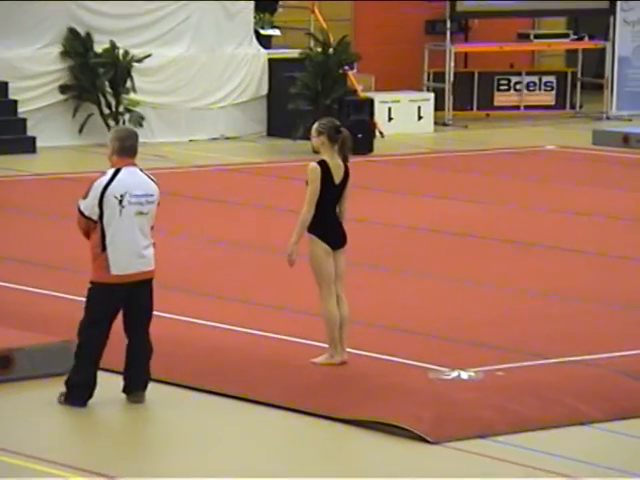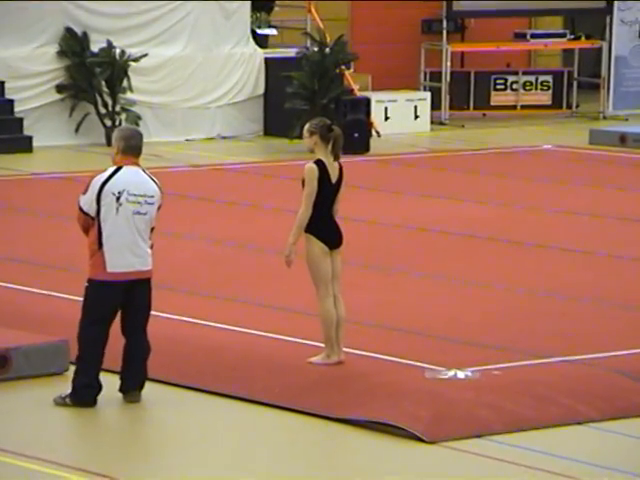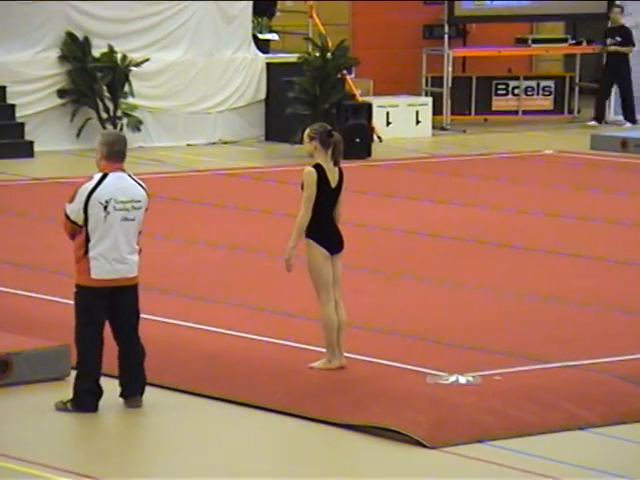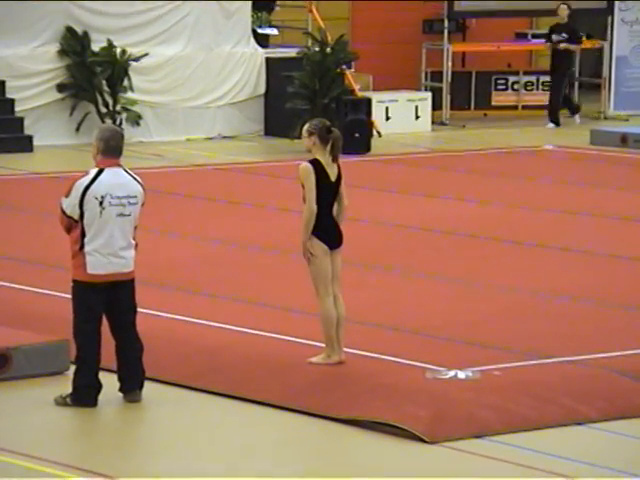
dt=0.7s
person 1, frame 1
left shoulder: (104, 184)
right shoulder: (151, 186)
left elbow: (84, 225)
left hip: (111, 272)
right hip: (143, 269)
left knee: (92, 333)
right knee: (139, 332)
left ankle: (76, 393)
right ankle: (136, 388)
person 1, frame 2
left shoulder: (103, 182)
right shoulder: (153, 186)
left elbow: (84, 221)
left hip: (107, 270)
right hip: (141, 269)
left knee: (93, 333)
right knee: (136, 332)
left ankle: (84, 392)
right ankle: (133, 387)
person 1, frame 3
left shoulder: (90, 189)
right shoulder: (140, 190)
left elbow: (70, 228)
left hip: (94, 276)
right hip: (127, 274)
left knee: (89, 338)
right knee: (128, 335)
left ankle: (85, 399)
right ankle: (133, 392)
person 1, frame 4
left shoulder: (85, 184)
right shoulder: (136, 184)
left elbow: (66, 222)
left hip: (90, 271)
right hip: (123, 269)
left knee: (87, 333)
right knee: (126, 330)
left ankle: (85, 393)
right ankle: (133, 386)
person 2, frame 1
left shoulder: (316, 169)
right shoulder: (344, 167)
left elbow: (309, 209)
left wrist: (293, 241)
left hip: (321, 235)
right hip: (338, 232)
left knee: (327, 295)
right knee: (339, 293)
left ankle: (334, 353)
right ankle: (341, 350)
person 2, frame 2
left shoulder: (312, 168)
right shoulder: (337, 166)
left elbow: (306, 209)
left wrist: (291, 242)
left hip: (317, 235)
right hip: (334, 232)
left knee: (324, 295)
right knee: (335, 293)
left ankle: (330, 352)
right ankle: (338, 349)
person 2, frame 3
left shoulder: (311, 173)
right shoulder: (338, 171)
left elbow: (305, 213)
left wrist: (291, 246)
left hip: (318, 240)
right hip: (335, 237)
left knee: (325, 300)
right knee: (336, 298)
left ankle: (332, 357)
right ankle: (339, 354)
person 2, frame 4
left shoulder: (308, 167)
right shoulder: (335, 165)
left elbow: (311, 207)
right elbow: (342, 204)
left wrist: (304, 239)
right wrist: (334, 227)
left hip: (319, 235)
right hip: (335, 232)
left knee: (324, 295)
right knee: (335, 293)
left ankle: (331, 352)
right ankle: (338, 349)
